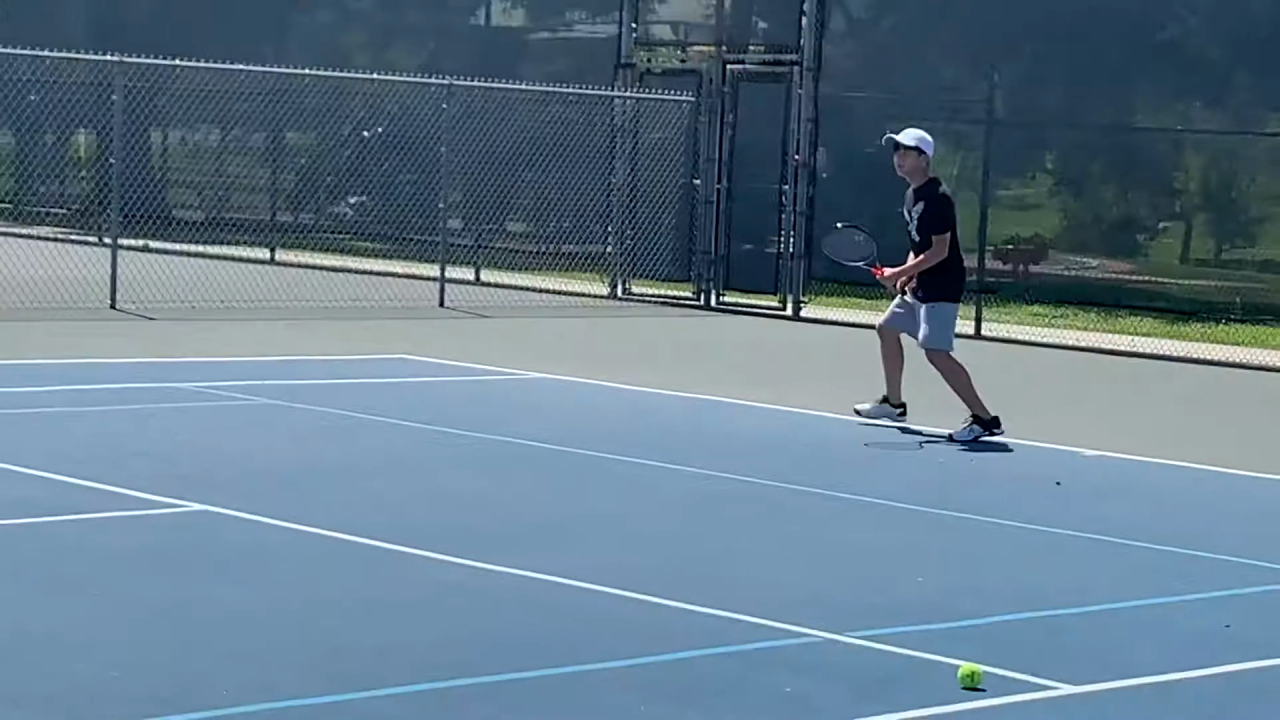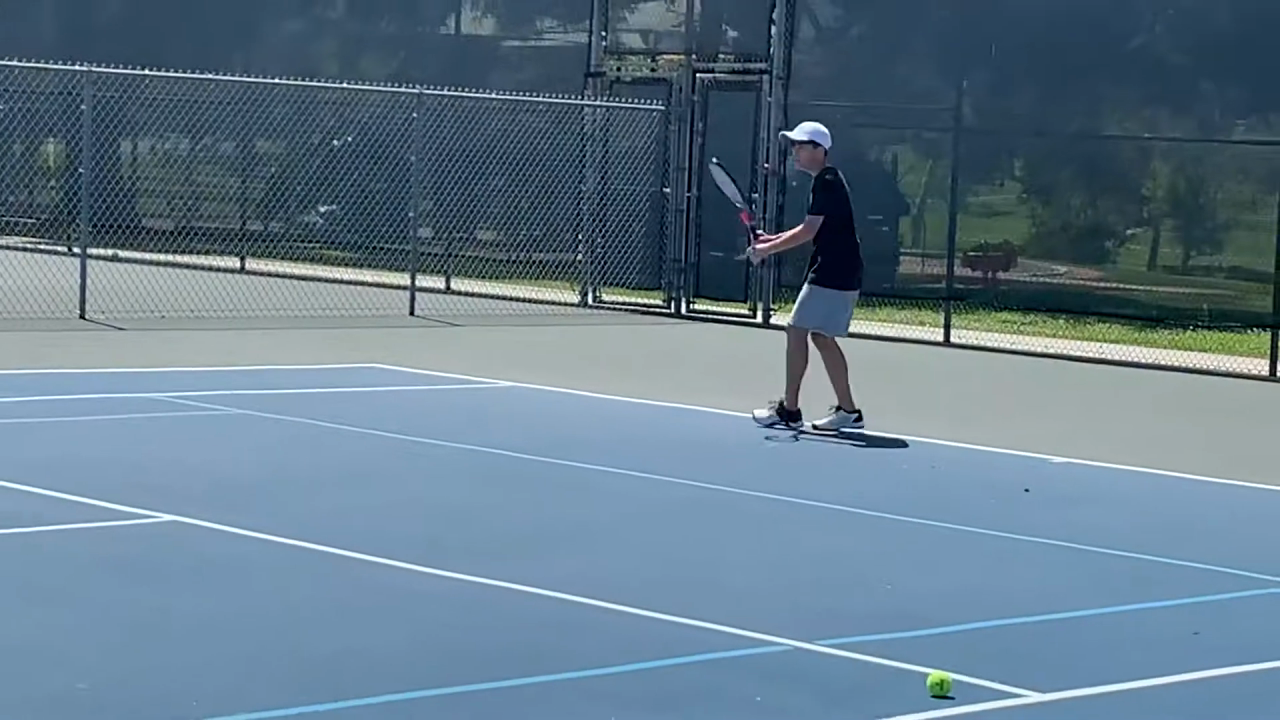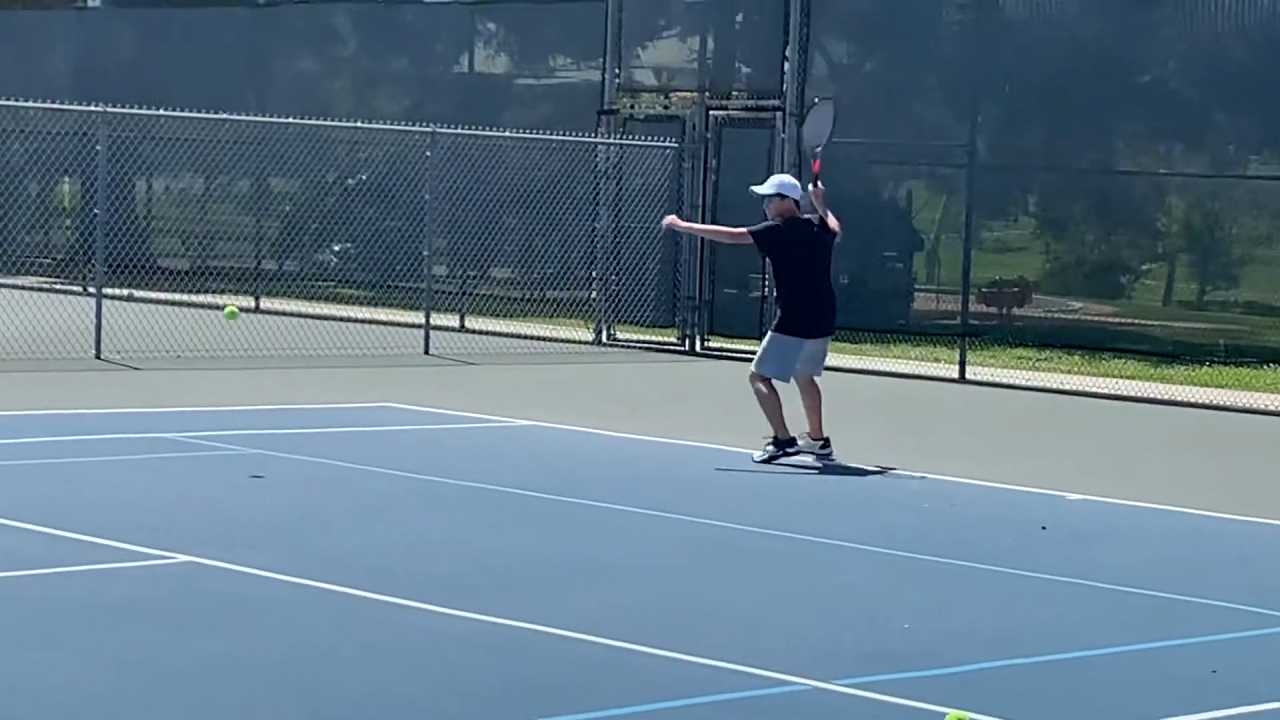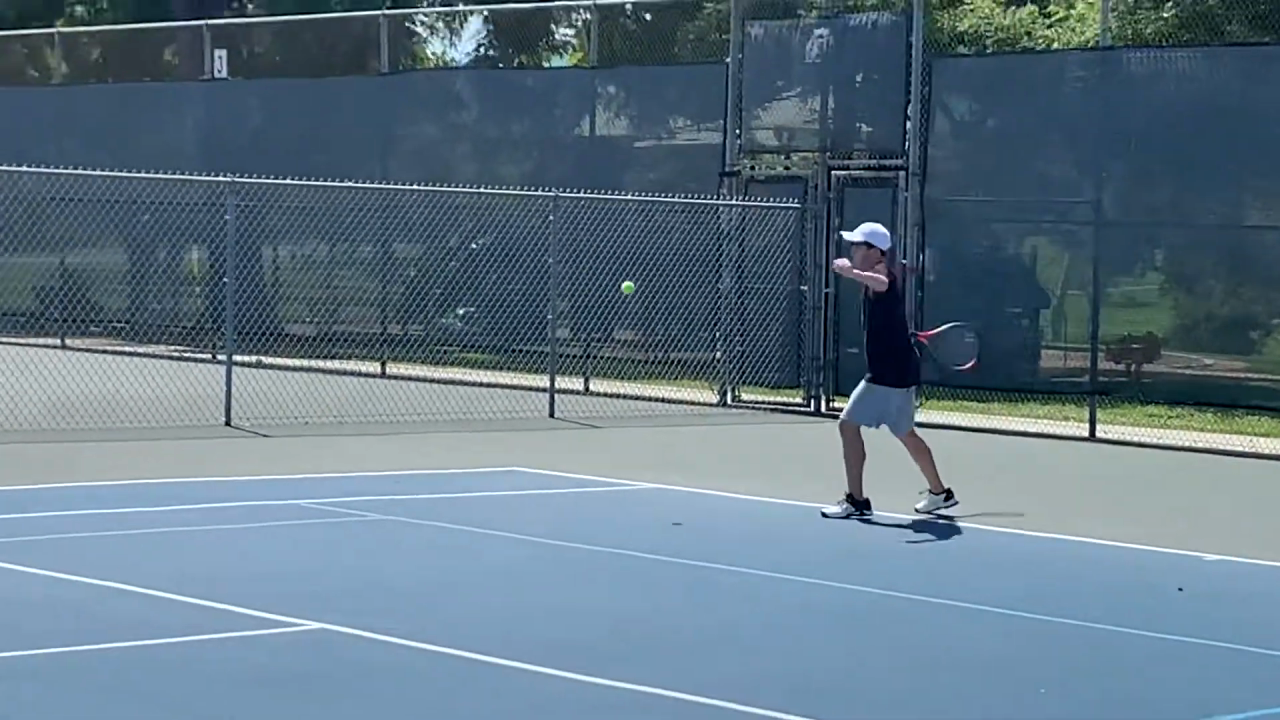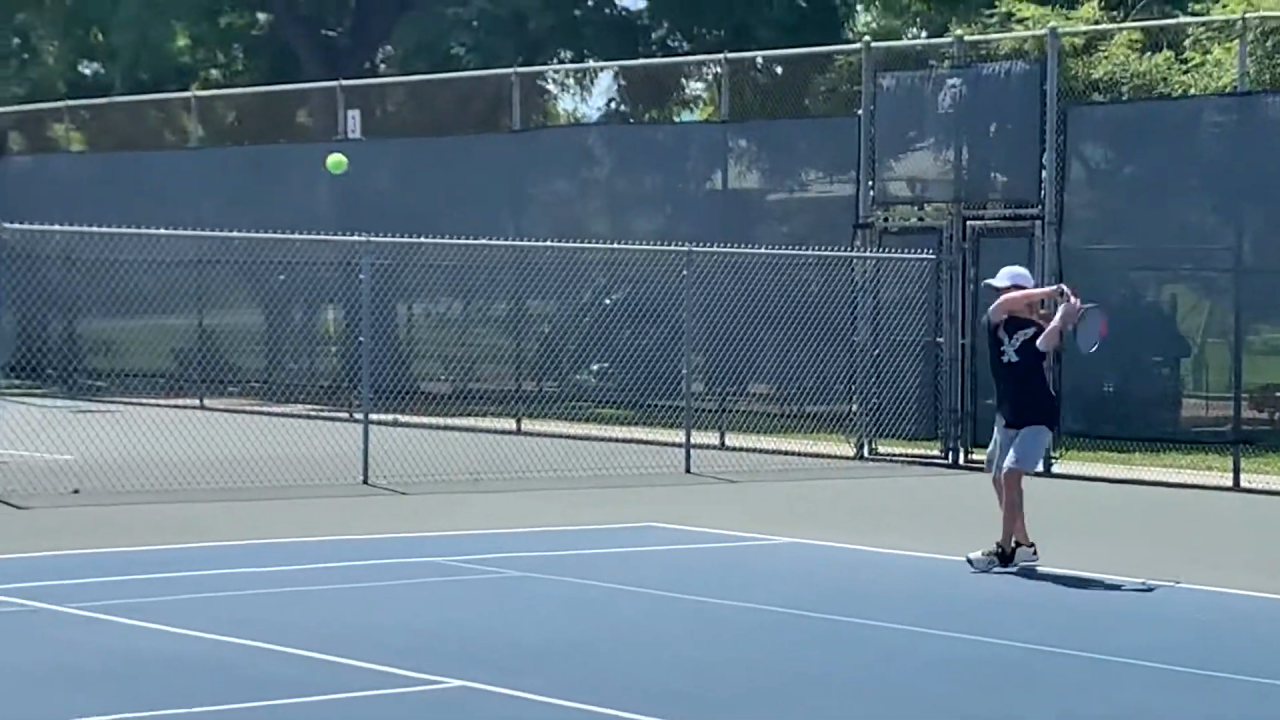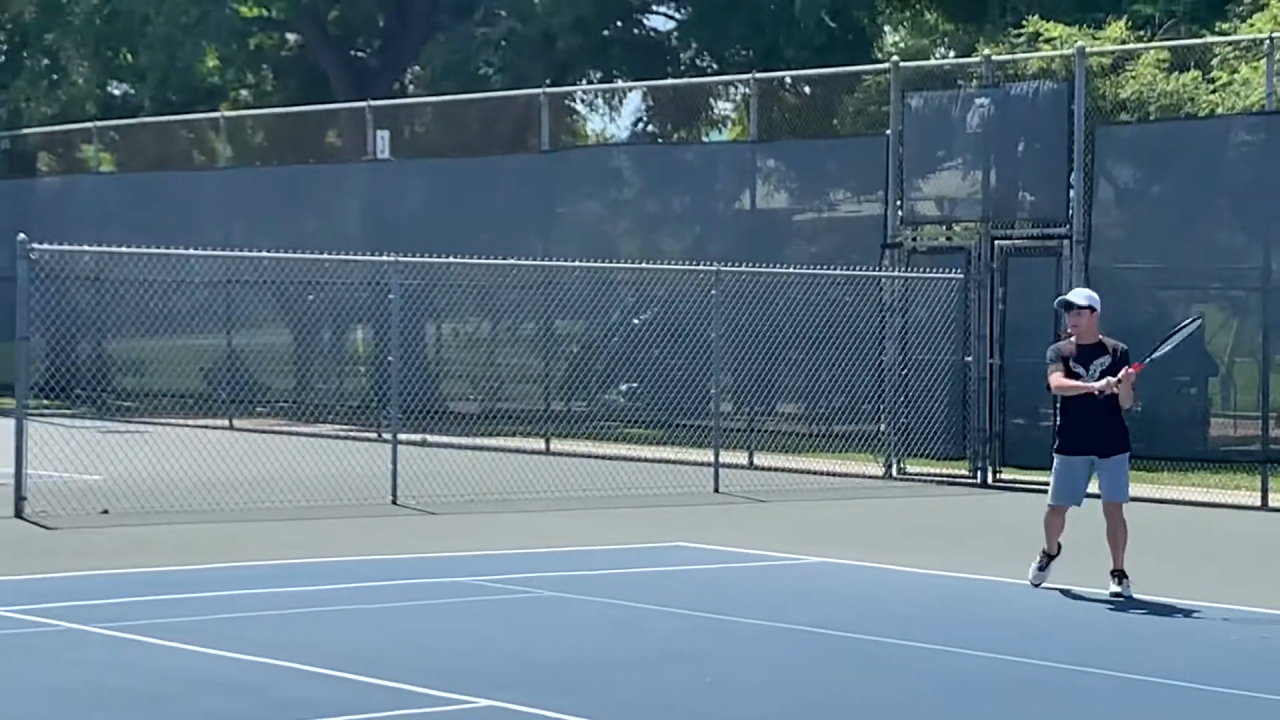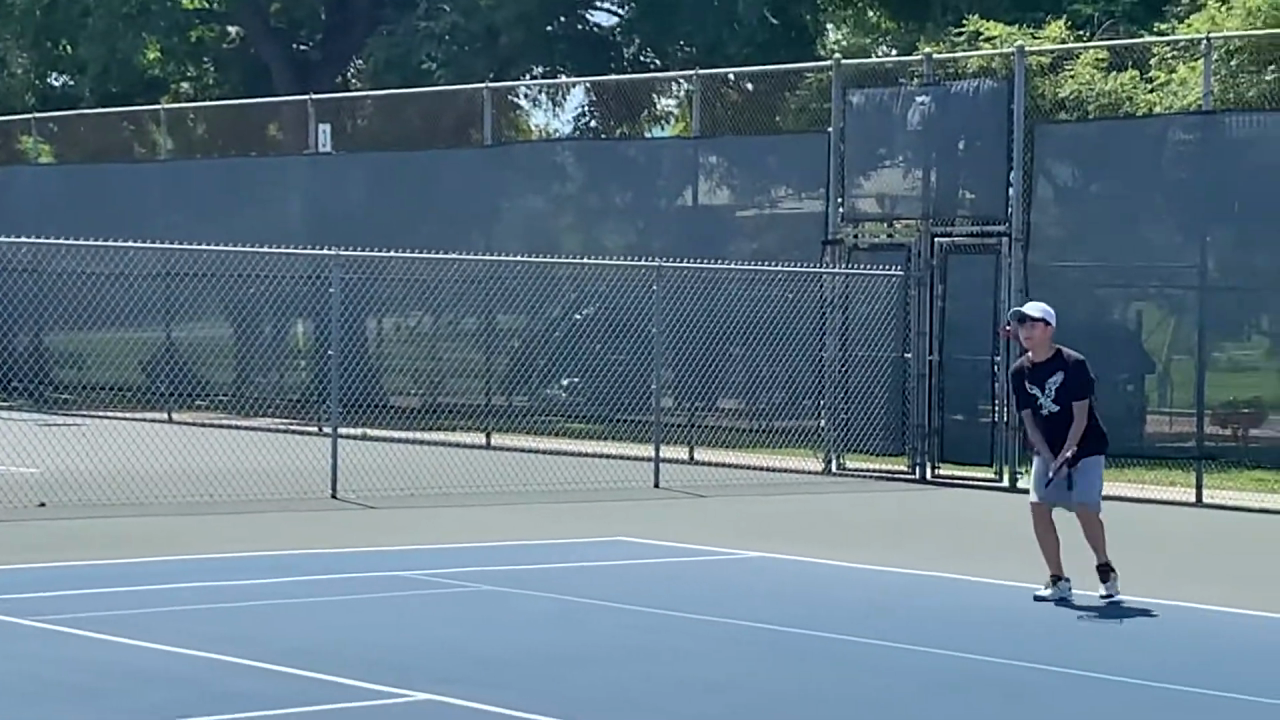
dt=0.4s
person 1, frame 1
left shoulder: (937, 197)
right shoulder: (911, 194)
left elbow: (940, 251)
left wrist: (900, 272)
right wrist: (908, 275)
left hip: (940, 288)
right hip: (921, 286)
left knee: (935, 352)
right knee: (887, 330)
left ankle: (984, 419)
right ankle: (893, 403)
person 1, frame 2
left shoulder: (825, 181)
right shoulder: (828, 179)
left elbow: (809, 231)
right elbow: (817, 222)
left wrist: (768, 248)
right wrist: (777, 238)
left hip: (831, 274)
right hip: (845, 274)
left knee: (797, 331)
right knee: (823, 337)
left ankle: (788, 410)
right ankle: (847, 410)
person 1, frame 3
left shoulder: (778, 230)
right shoulder: (817, 224)
left elbow: (730, 235)
right elbow: (836, 228)
left wrist: (682, 225)
right wrist: (819, 202)
left hip: (795, 323)
right hip: (823, 322)
left knee: (760, 378)
right knee: (803, 373)
left ankle: (783, 440)
right ankle: (817, 438)
person 1, frame 4
left shoulder: (881, 277)
right shoulder: (875, 278)
left elbow: (879, 283)
left wrist: (851, 272)
left hip: (888, 373)
right hip: (903, 371)
left knee: (848, 425)
right knee: (905, 433)
left ankle: (856, 501)
right ankle: (940, 493)
person 1, frame 5
left shoulder: (1039, 327)
right shoulder: (992, 320)
left elbow: (1048, 345)
right elbow: (1004, 304)
left wrist: (1065, 312)
right wrist: (1051, 291)
left hip: (1038, 417)
right hip: (1008, 416)
left knee: (1012, 475)
right knee: (999, 479)
left ankle: (1003, 551)
right ankle: (1023, 545)
person 1, frame 6
left shoulder: (1117, 352)
right shoulder: (1058, 352)
left elbow: (1126, 402)
right elbow: (1057, 384)
left wrist: (1124, 386)
right wrist: (1096, 385)
left hip: (1112, 443)
right hip: (1071, 444)
left knee: (1113, 508)
right knee: (1056, 508)
left ankle: (1118, 573)
right ankle: (1050, 552)
person 1, frame 7
left shoulder: (1073, 363)
right shoulder: (1018, 372)
left elbow: (1080, 416)
right elbow: (1028, 421)
left wrist: (1063, 457)
right wrist: (1050, 459)
left hip: (1086, 448)
right hip: (1047, 450)
left knee: (1084, 509)
right knee: (1039, 508)
left ankle: (1104, 567)
right ankle: (1058, 580)
